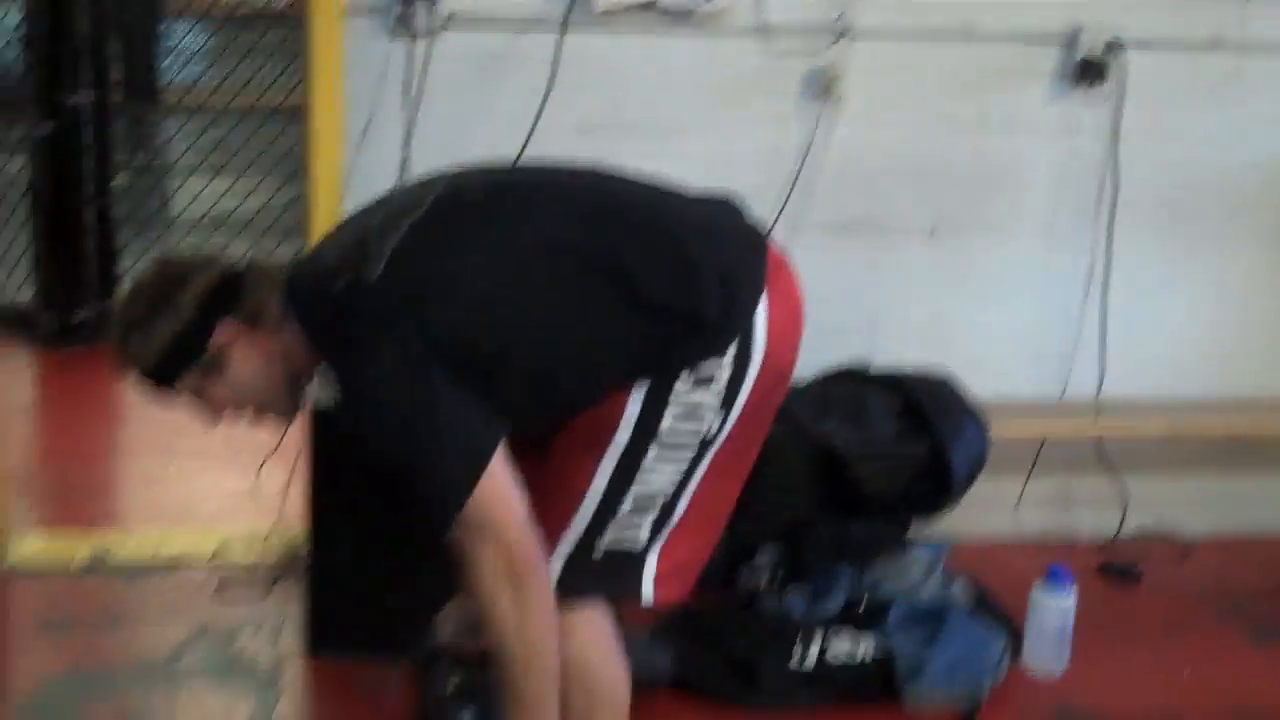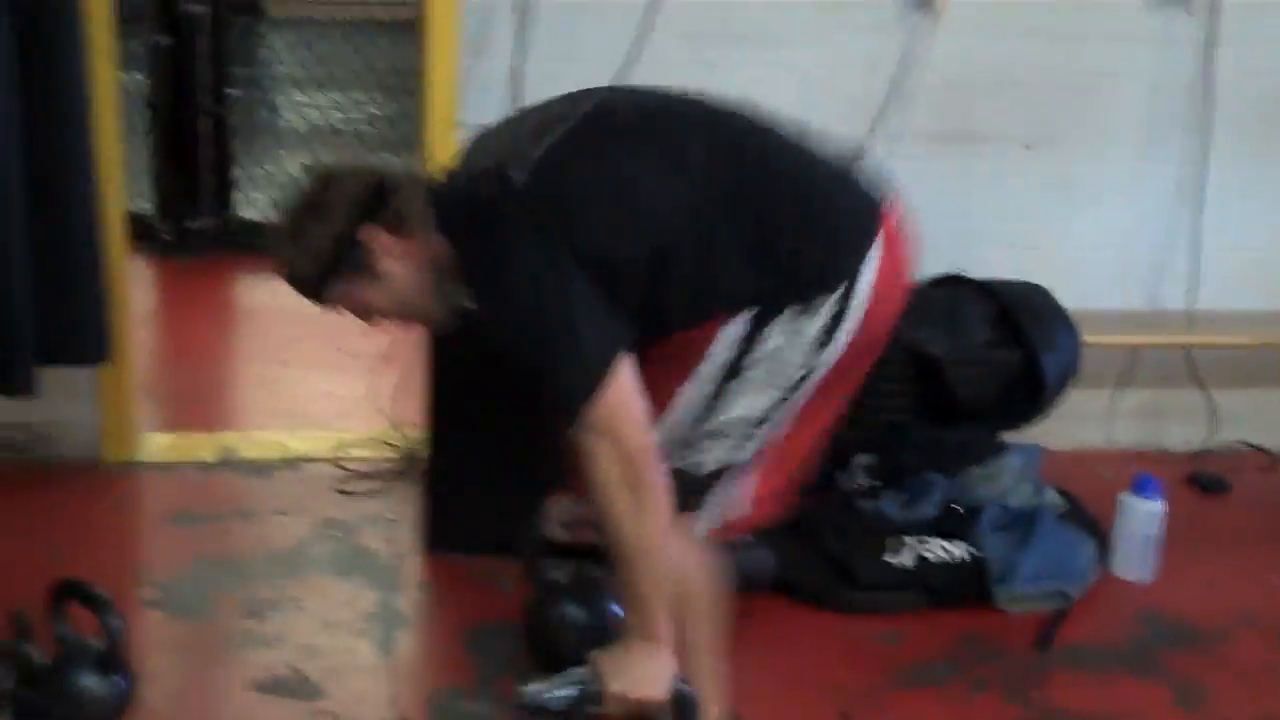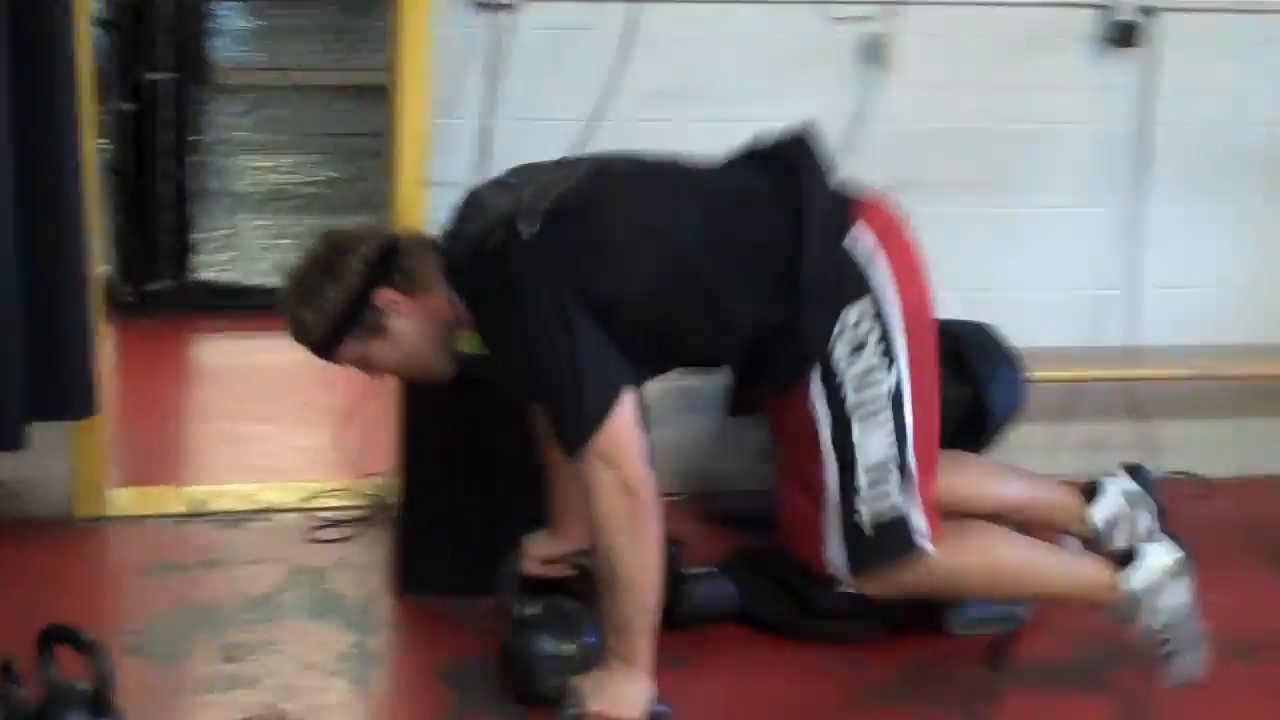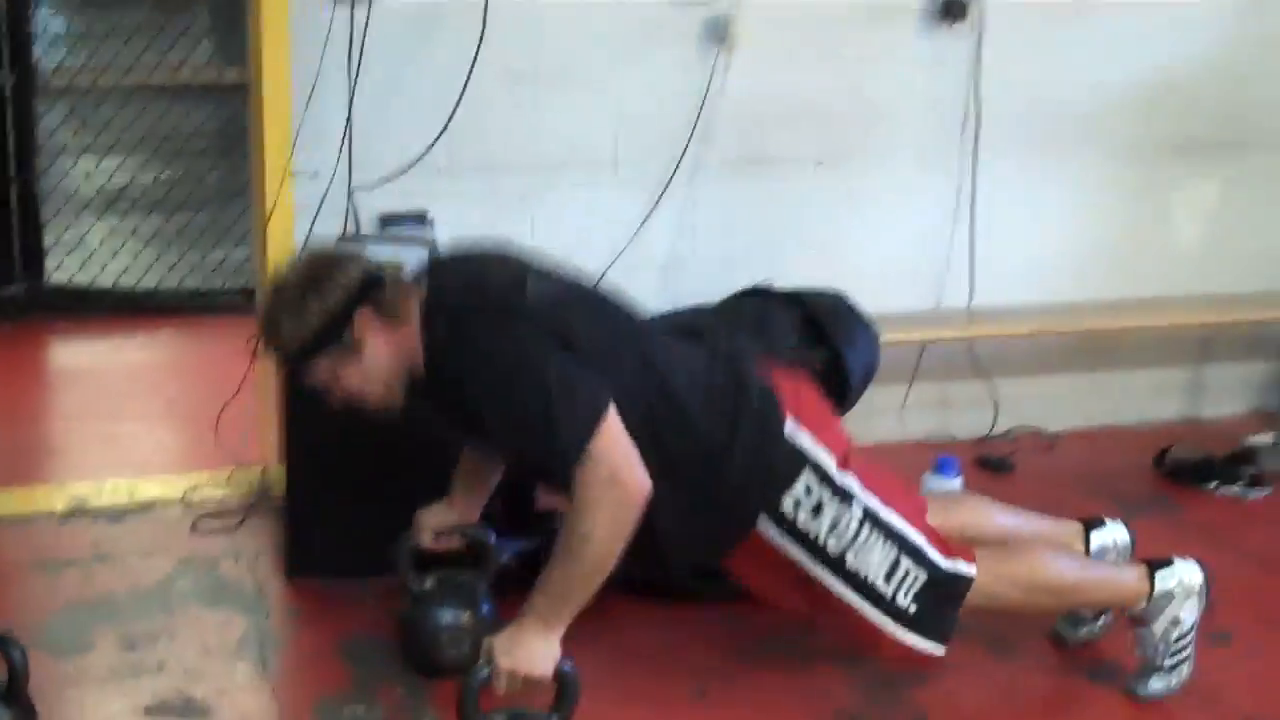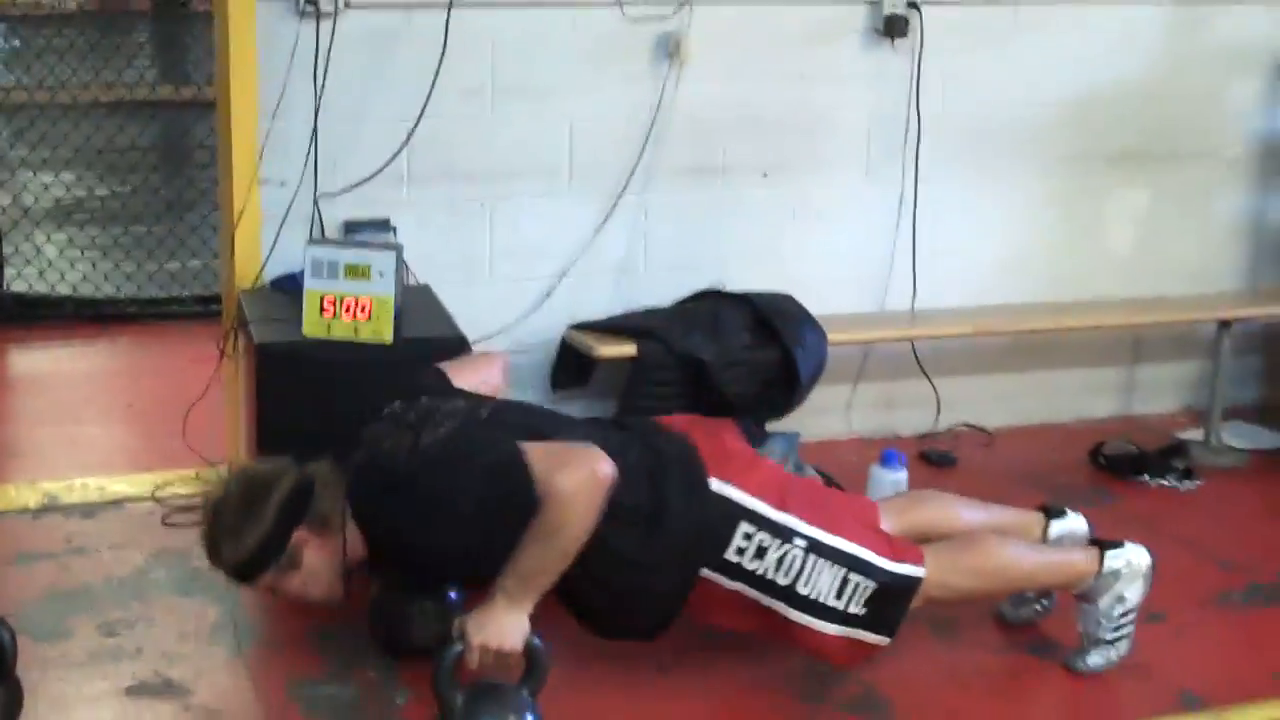
dt=0.3s
person 1, frame 1
left shoulder: (375, 347)
right shoulder: (341, 282)
left elbow: (509, 553)
left hip: (718, 321)
right hip: (690, 288)
left knee: (566, 585)
person 1, frame 2
left shoulder: (509, 253)
right shoulder: (486, 198)
left elbow: (625, 450)
left wrist: (650, 647)
left hip: (826, 266)
right hip: (809, 238)
left knee: (662, 487)
person 1, frame 3
left shoulder: (521, 295)
right shoulder: (480, 251)
left elbow: (624, 482)
right elbow: (566, 395)
right wrist: (566, 528)
left hip: (836, 272)
right hip: (803, 253)
left knee: (884, 552)
right knee: (905, 487)
left ankle: (1130, 577)
right ankle: (1100, 506)
person 1, frame 4
left shoulder: (492, 342)
right shoulder: (447, 299)
left elbow: (620, 485)
left wrist: (540, 630)
right wrist: (462, 503)
left hip: (759, 461)
right hip: (739, 418)
left knee: (937, 588)
right knee: (921, 529)
left ankle: (1156, 590)
right ankle: (1091, 542)
person 1, frame 5
left shoulder: (409, 503)
right shoulder: (383, 457)
left elbow: (581, 474)
right elbow: (479, 371)
left wrist: (510, 602)
left hip: (698, 515)
right hip: (672, 466)
left knee: (899, 579)
right knee: (872, 522)
left ankle: (1104, 569)
right ankle: (1050, 527)
